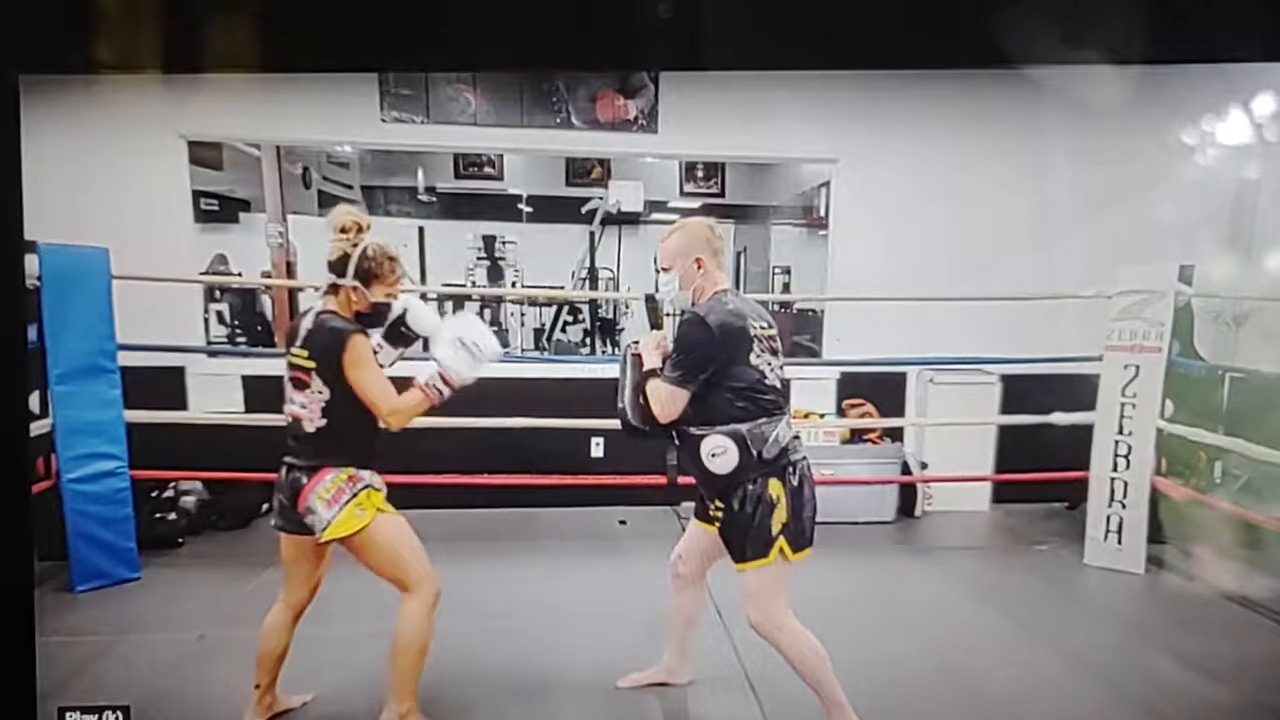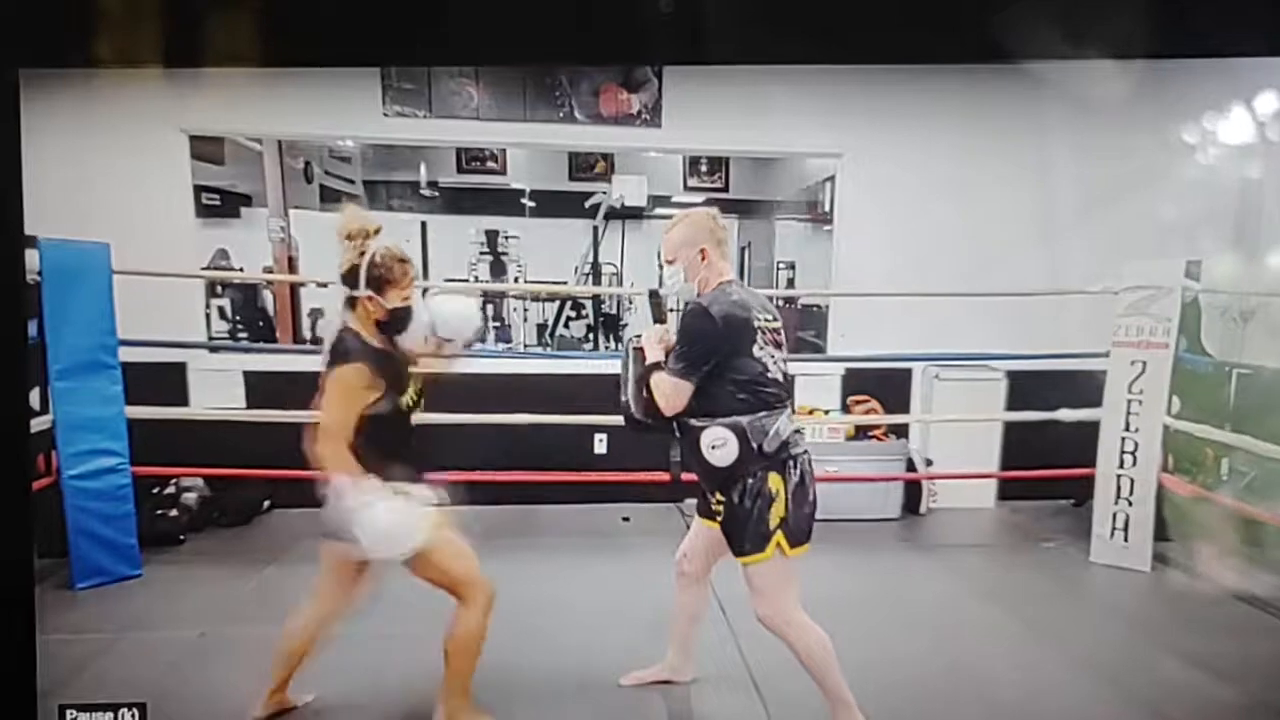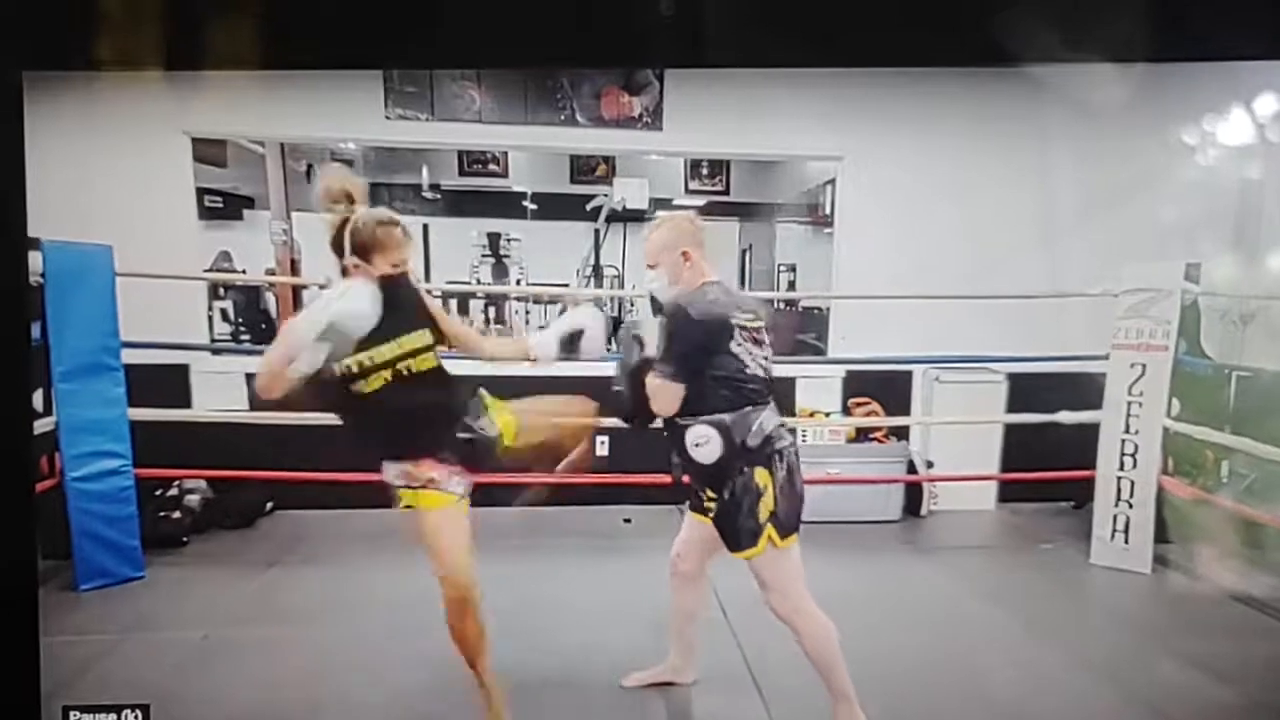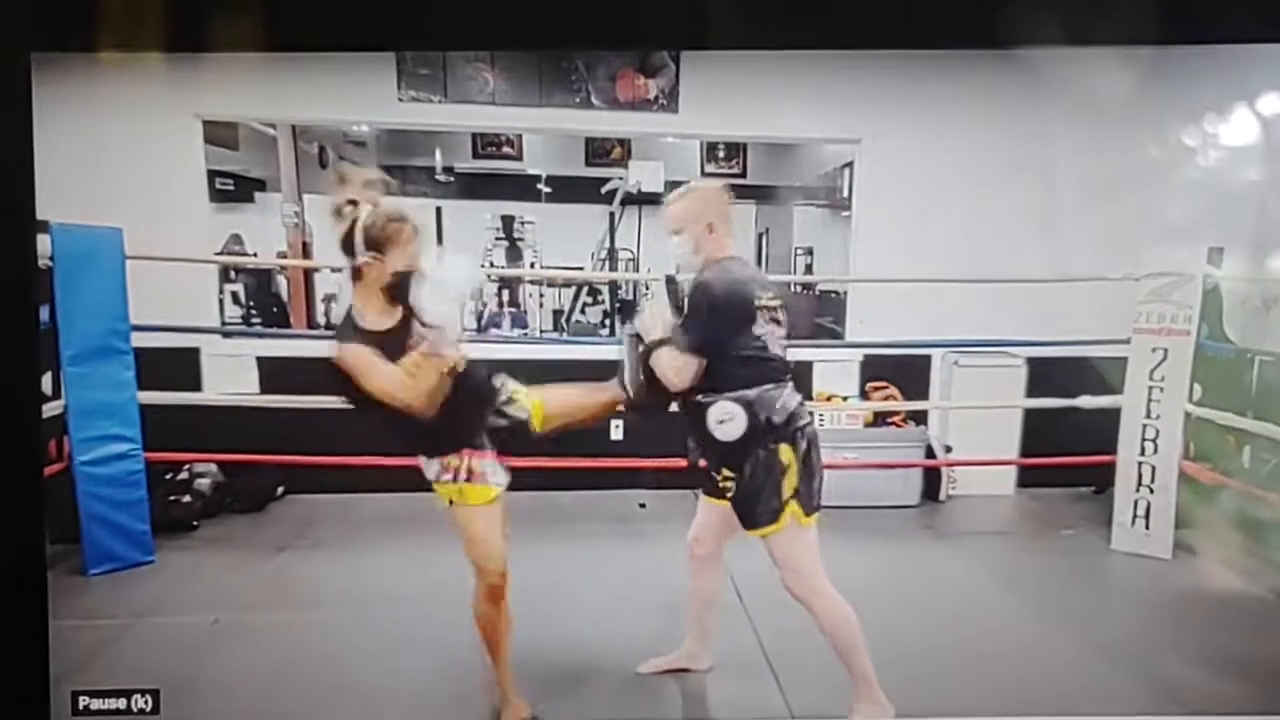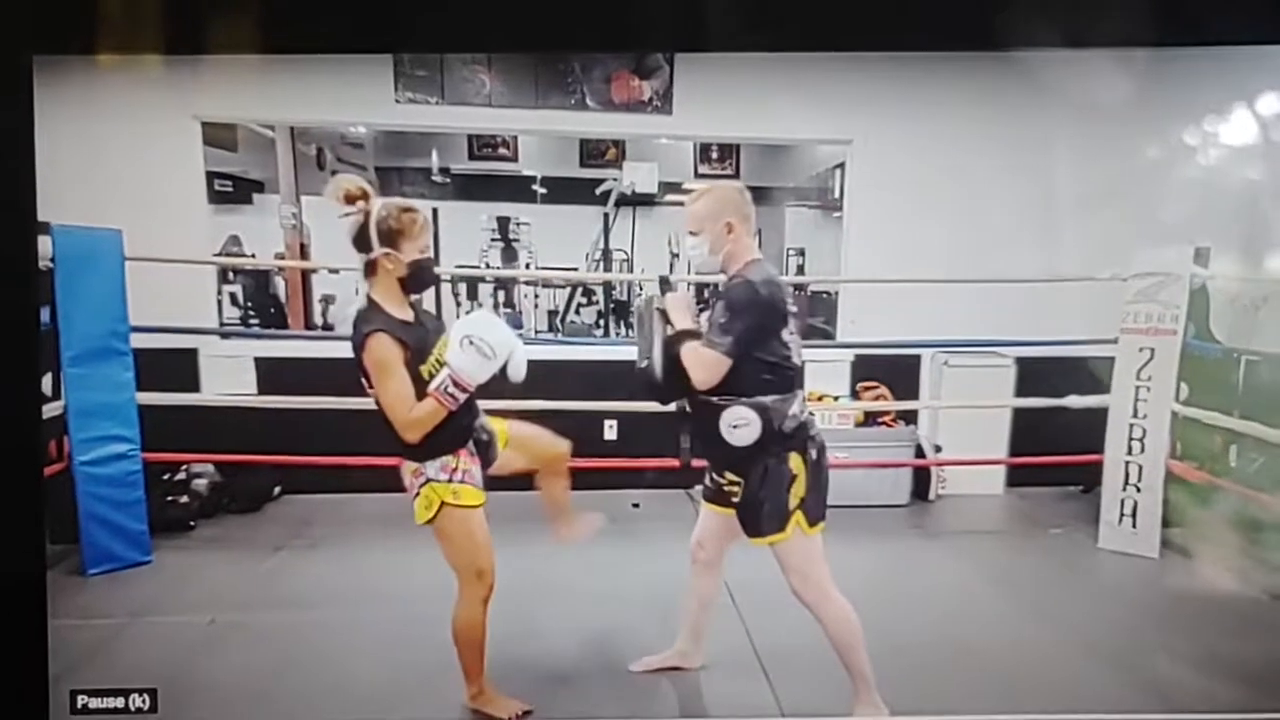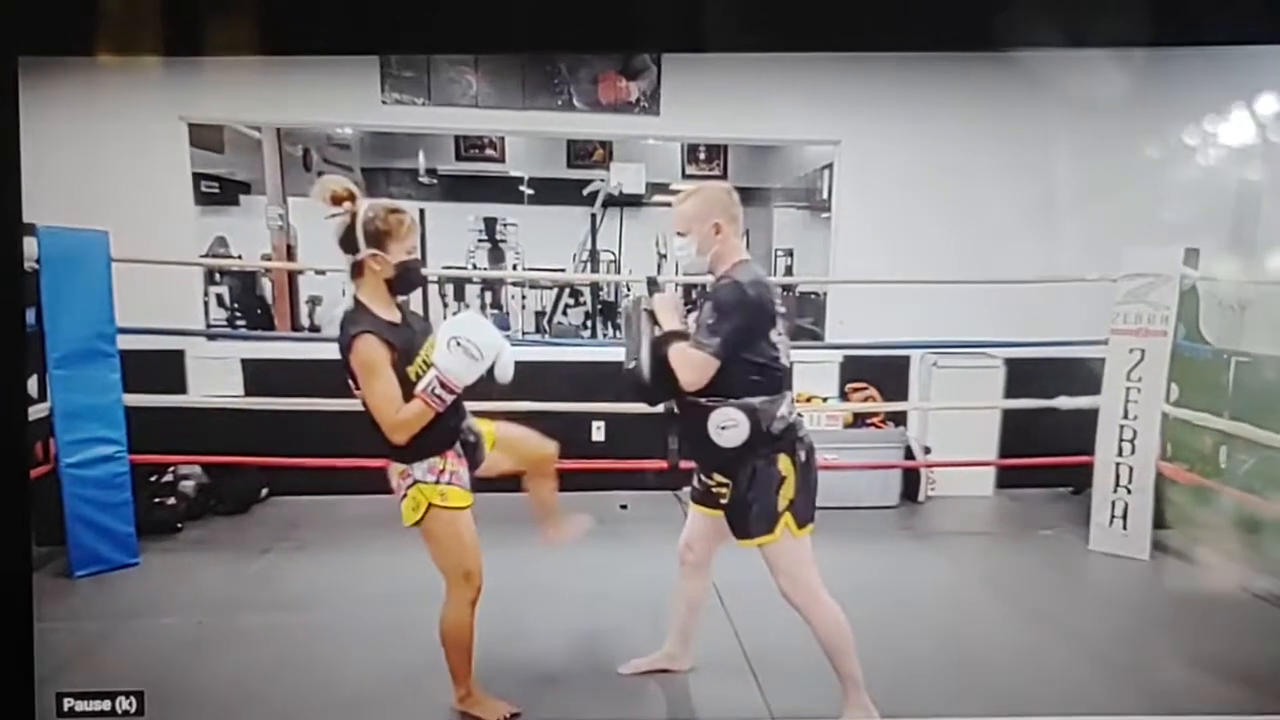
dt=0.2s
person 1, frame 1
left shoulder: (307, 325)
right shoulder: (348, 339)
right elbow: (394, 414)
left wrist: (393, 341)
right wrist: (449, 373)
left hip: (296, 480)
right hip: (340, 485)
left knee: (293, 598)
right knee: (423, 587)
person 1, frame 2
left shoulder: (373, 338)
right shoulder: (355, 361)
left elbow: (402, 363)
right elbow: (326, 445)
left wrist: (436, 340)
right wrist: (362, 502)
left hip: (375, 489)
right hip: (375, 494)
left knee: (331, 600)
right knee: (477, 594)
person 1, frame 3
left shoulder: (411, 297)
right shoulder: (324, 321)
left elbow: (476, 344)
right elbow: (270, 387)
left wrist: (546, 344)
right wrist: (303, 343)
left hip: (471, 421)
right hip: (422, 467)
left knee: (581, 414)
right knee: (460, 589)
left ankle: (562, 463)
person 1, frame 4
left shoulder: (420, 299)
right shoulder: (352, 344)
left elbow: (449, 367)
right elbow: (419, 399)
right wrist: (436, 337)
left hip: (497, 405)
right hip: (458, 456)
left knee: (603, 394)
right knee: (492, 574)
person 1, frame 5
left shoulder: (405, 302)
right shoulder: (379, 333)
right elbow: (403, 420)
left wrist: (492, 353)
right wrist: (465, 369)
left hip: (463, 426)
right hip: (436, 461)
left knee: (553, 449)
right knee: (476, 582)
left ankle: (565, 522)
person 1, frame 6
left shoulder: (395, 309)
right shoulder: (364, 338)
right elbow: (398, 428)
left wrist: (473, 351)
right wrist: (451, 375)
left hip: (459, 434)
right hip: (426, 468)
left knee: (543, 452)
right knee: (466, 584)
left ankle: (552, 523)
person 2, frame 1
left shoulder: (705, 322)
right shoulder: (750, 314)
left elbow: (666, 408)
left wrist: (651, 361)
right wrist: (674, 358)
left hip: (761, 484)
right hip: (737, 479)
left knee: (768, 616)
right knee: (685, 566)
right ankle: (674, 666)
person 2, frame 2
left shoulder: (708, 312)
right shoulder: (756, 305)
left elbow: (671, 400)
left wrist: (654, 354)
right wrist: (677, 352)
left hip: (762, 478)
right hip: (742, 473)
left knee: (776, 610)
right knee: (691, 563)
right ankle: (677, 664)
person 2, frame 3
left shoulder: (687, 314)
right shoulder: (739, 305)
left elbow: (664, 403)
left wrist: (649, 357)
right wrist: (665, 354)
left hip: (752, 472)
right hip: (731, 468)
left knee: (788, 600)
right knee: (685, 562)
right ankle: (679, 664)
person 2, frame 4
left shoulder: (713, 287)
right shoulder: (749, 279)
left elbow: (678, 376)
left wrist: (656, 335)
right wrist: (673, 336)
left hip: (773, 449)
right hip: (744, 447)
left knee: (804, 581)
right knee: (702, 545)
right ankle: (695, 651)
person 2, frame 5
left shoulder: (751, 290)
right shoulder: (756, 284)
left elbow: (705, 373)
left wrist: (681, 322)
right wrist: (691, 333)
left hip: (779, 457)
right hip: (743, 453)
left knee: (811, 585)
right knee: (704, 550)
right ankle: (687, 649)
person 2, frame 6
left shoulder: (739, 292)
right shoulder: (738, 286)
left elbow: (693, 374)
right elbow: (713, 365)
left wrist: (669, 322)
right wrist: (675, 331)
left hip: (766, 460)
right hip: (730, 455)
left knee: (800, 586)
right knee: (692, 552)
right ankle: (676, 651)
